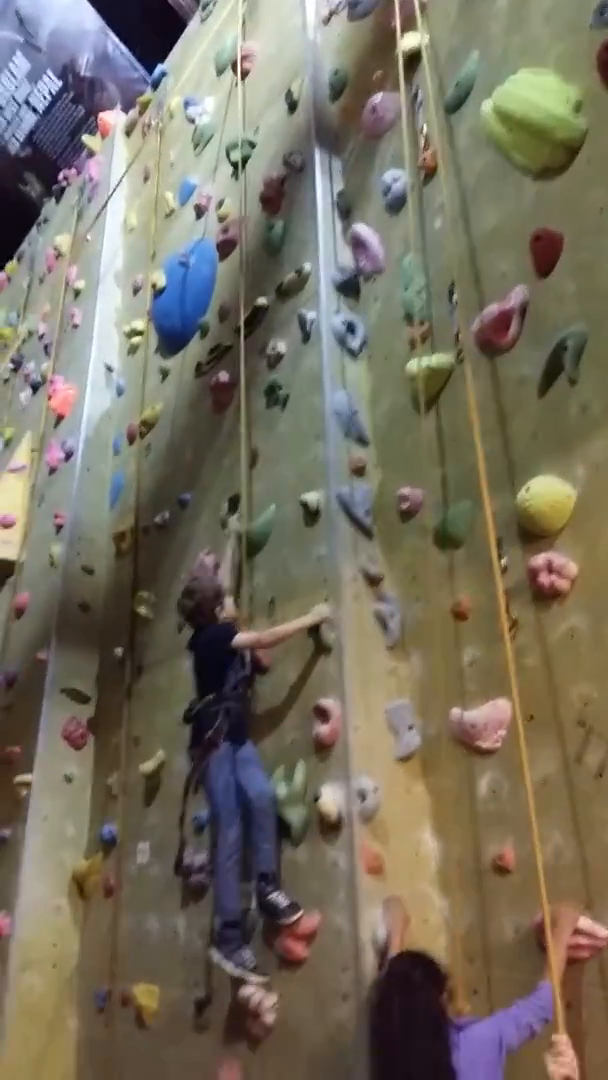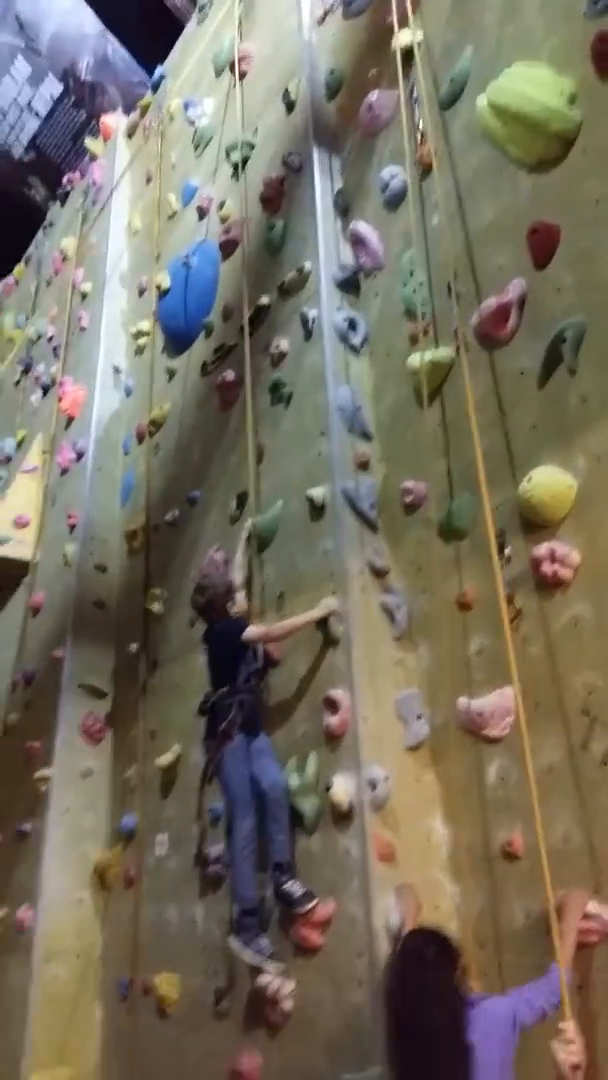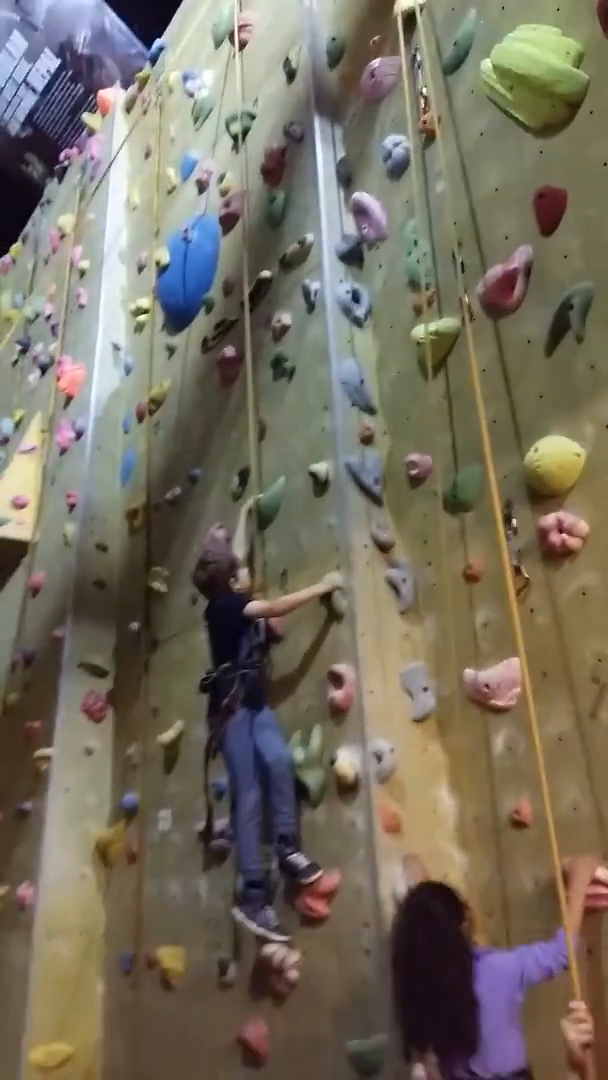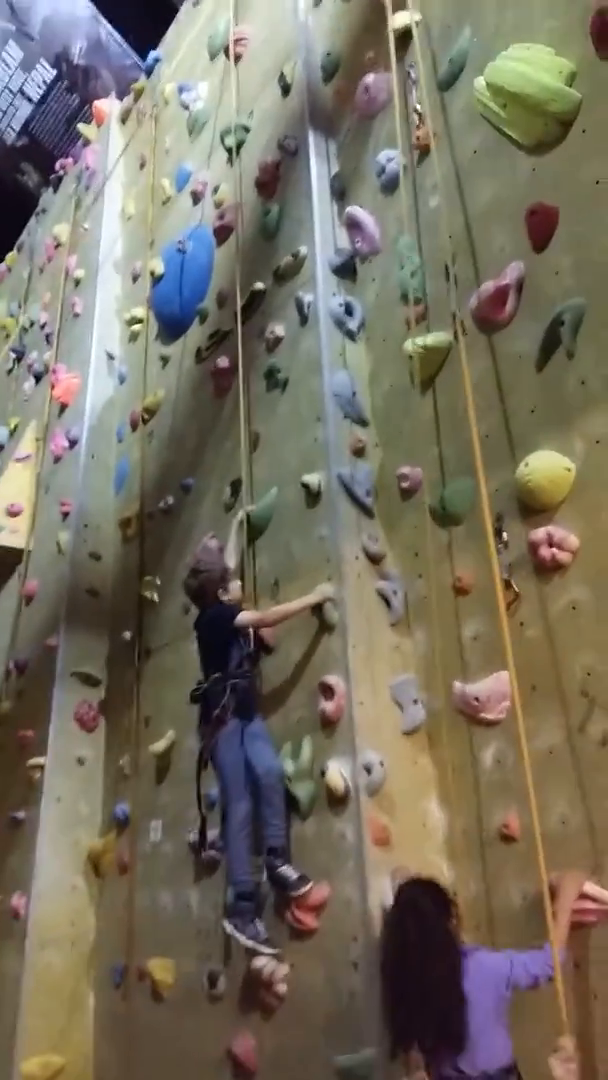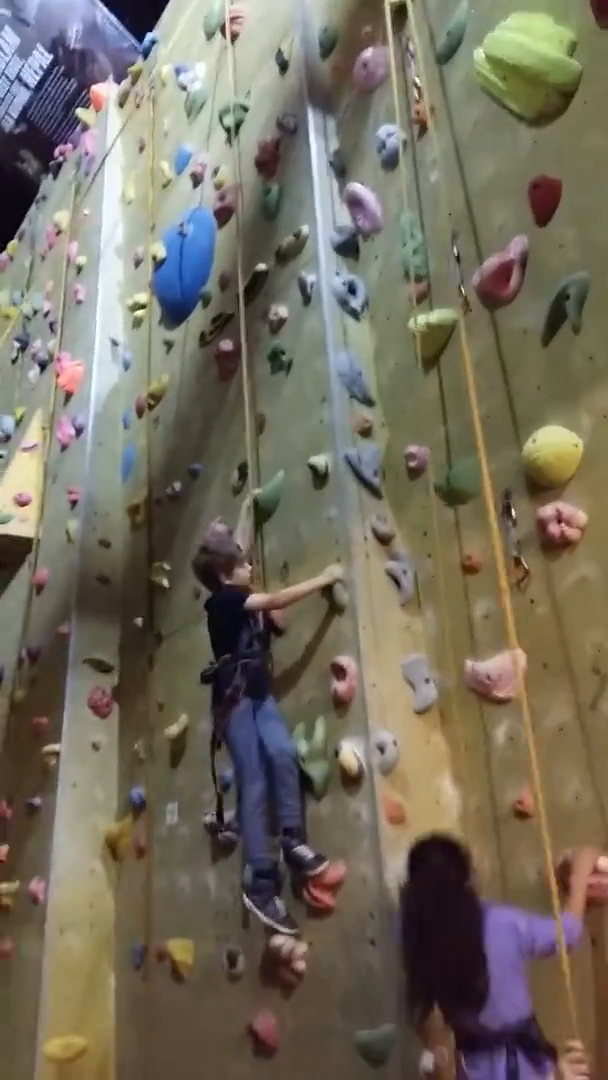
dt=0.1s
person 1, frame 1
left shoulder: (213, 634)
right shoulder: (212, 637)
left elbow: (220, 583)
right elbow: (265, 638)
left wrist: (232, 541)
right wrist: (311, 618)
left hip: (235, 735)
right hip: (214, 738)
right knee: (230, 828)
left ankle: (266, 884)
right ankle: (228, 933)
person 1, frame 2
left shoulder: (231, 626)
right shoulder: (223, 631)
left elbow: (230, 579)
right elbow: (274, 632)
left wrist: (245, 538)
right wrist: (320, 612)
left hip: (250, 727)
right hip: (228, 731)
right knee: (245, 818)
left ankle: (282, 874)
right ankle: (246, 922)
person 1, frame 3
left shoulder: (231, 600)
right shoulder: (225, 606)
left elbow: (232, 557)
right elbow: (276, 607)
right wrist: (323, 586)
left hip: (253, 702)
right hip: (231, 706)
left knee: (279, 760)
right knee: (249, 794)
left ankle: (287, 847)
right ankle: (251, 895)
person 1, frame 4
left shoulder: (224, 613)
right shoulder: (215, 617)
left elbow: (225, 567)
right elbow: (267, 617)
left wrist: (237, 526)
right wrist: (315, 598)
left hip: (245, 713)
right hip: (222, 717)
left knee: (270, 771)
right knee: (240, 804)
left ankle: (277, 860)
right ankle: (242, 906)
person 1, frame 5
left shoulder: (235, 594)
right shoulder: (225, 600)
left elbow: (237, 550)
right elbow: (276, 600)
left wrist: (247, 512)
right wrist: (324, 579)
left hip: (258, 694)
right hip: (234, 698)
left knee: (283, 753)
right knee: (254, 784)
left ankle: (292, 840)
right ankle: (261, 883)
